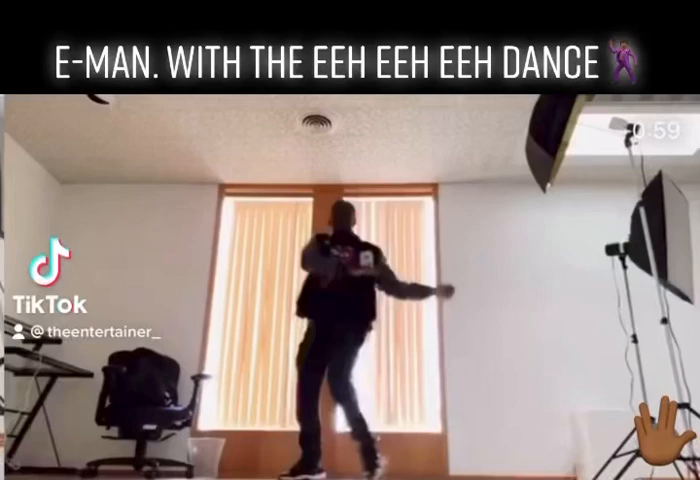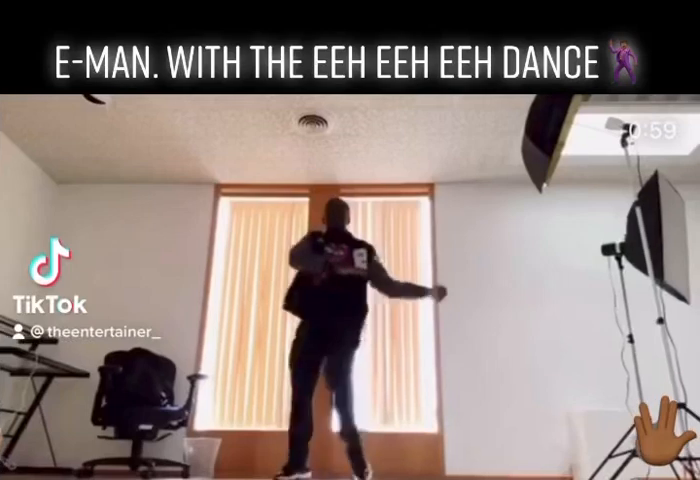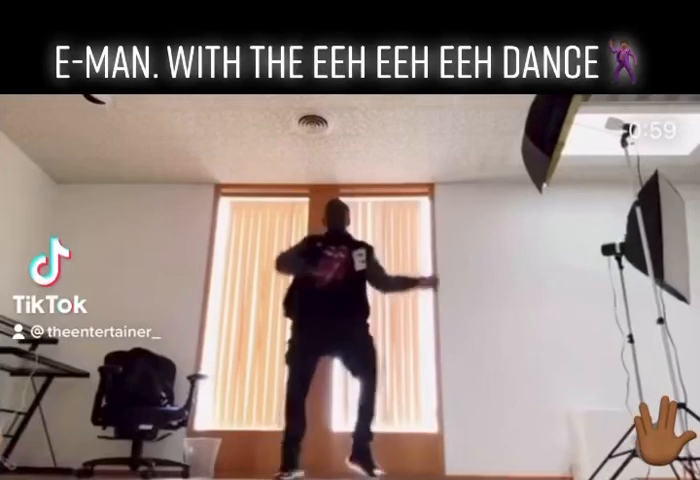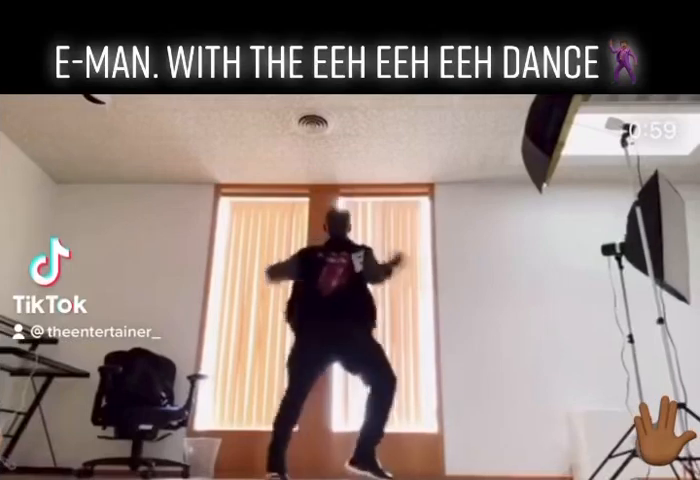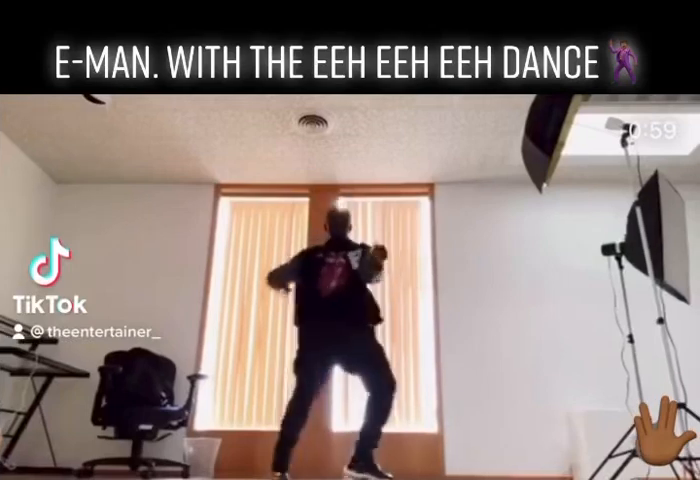
dt=0.1s
person 1, frame 1
left shoulder: (371, 253)
right shoulder: (320, 244)
left elbow: (396, 288)
right elbow: (308, 262)
left wrist: (433, 290)
right wrist: (348, 268)
left hip: (350, 326)
right hip: (320, 326)
left knee: (338, 380)
right knee: (307, 387)
left ankle: (369, 450)
person 1, frame 2
left shoulder: (364, 250)
right shoulder: (312, 241)
left elbow: (388, 286)
right elbow: (296, 260)
left wrist: (427, 291)
right wrist: (335, 267)
left hip: (344, 323)
right hip: (312, 323)
left knee: (338, 376)
right knee: (301, 386)
left ankle: (355, 451)
person 1, frame 3
left shoulder: (362, 249)
right shoulder: (310, 245)
left elbow: (383, 282)
right elbow: (283, 262)
left wrist: (418, 282)
right wrist: (308, 269)
left hip: (349, 324)
right hip: (313, 324)
left knee: (368, 376)
right knee: (298, 384)
left ankle: (361, 450)
person 1, frame 4
left shoulder: (363, 254)
right shoulder: (310, 254)
left elbow: (375, 275)
right elbow: (274, 272)
left wrist: (388, 268)
right wrist: (281, 272)
left hip: (354, 331)
right hip: (314, 331)
left knee: (385, 382)
right knee: (297, 390)
left ankle: (364, 455)
person 1, frame 5
left shoulder: (362, 252)
right shoulder: (310, 256)
left elbow: (371, 276)
right elbow: (277, 276)
left wrist: (377, 261)
right wrist: (281, 281)
left hip: (357, 331)
right hip: (318, 332)
left knee: (384, 386)
right knee: (306, 391)
left ankle: (362, 458)
